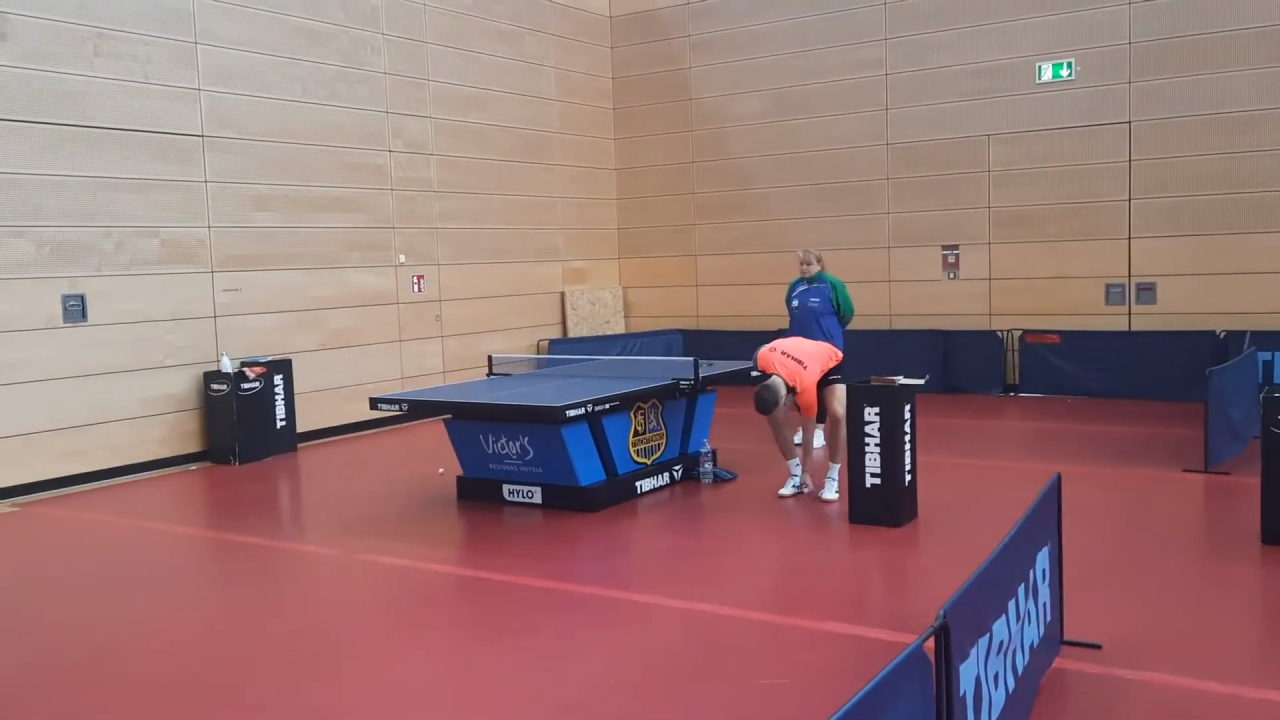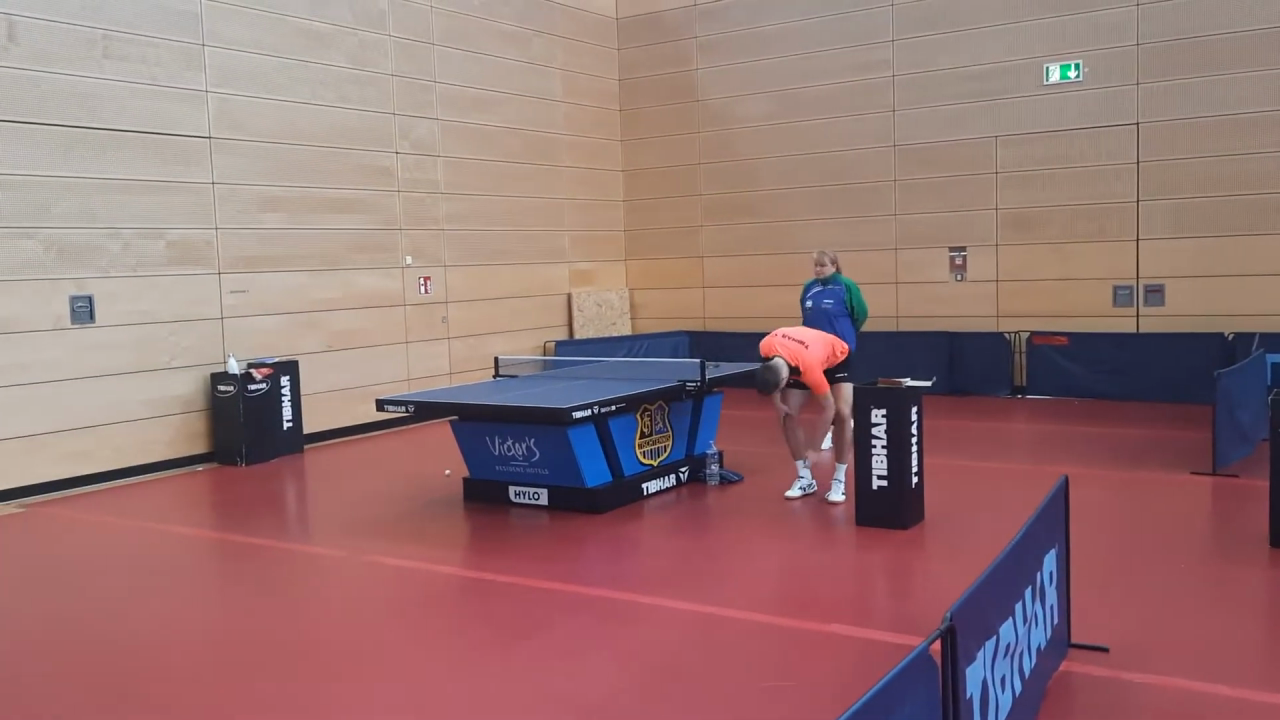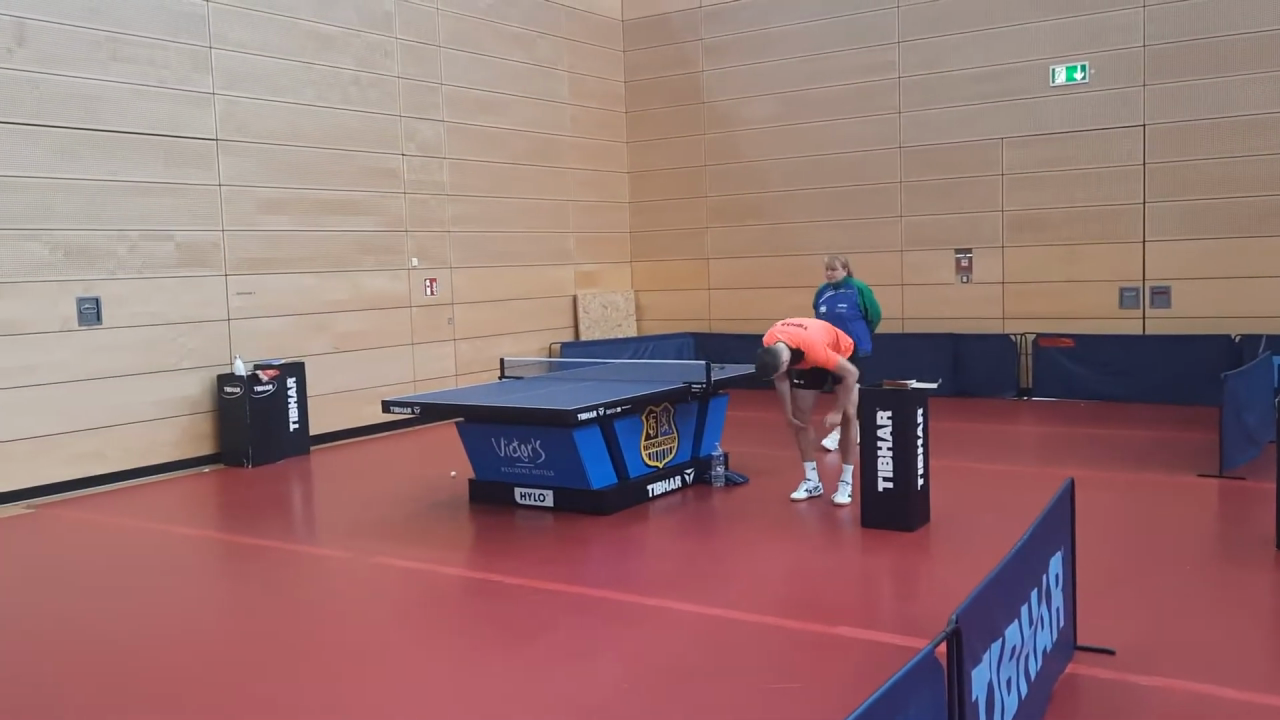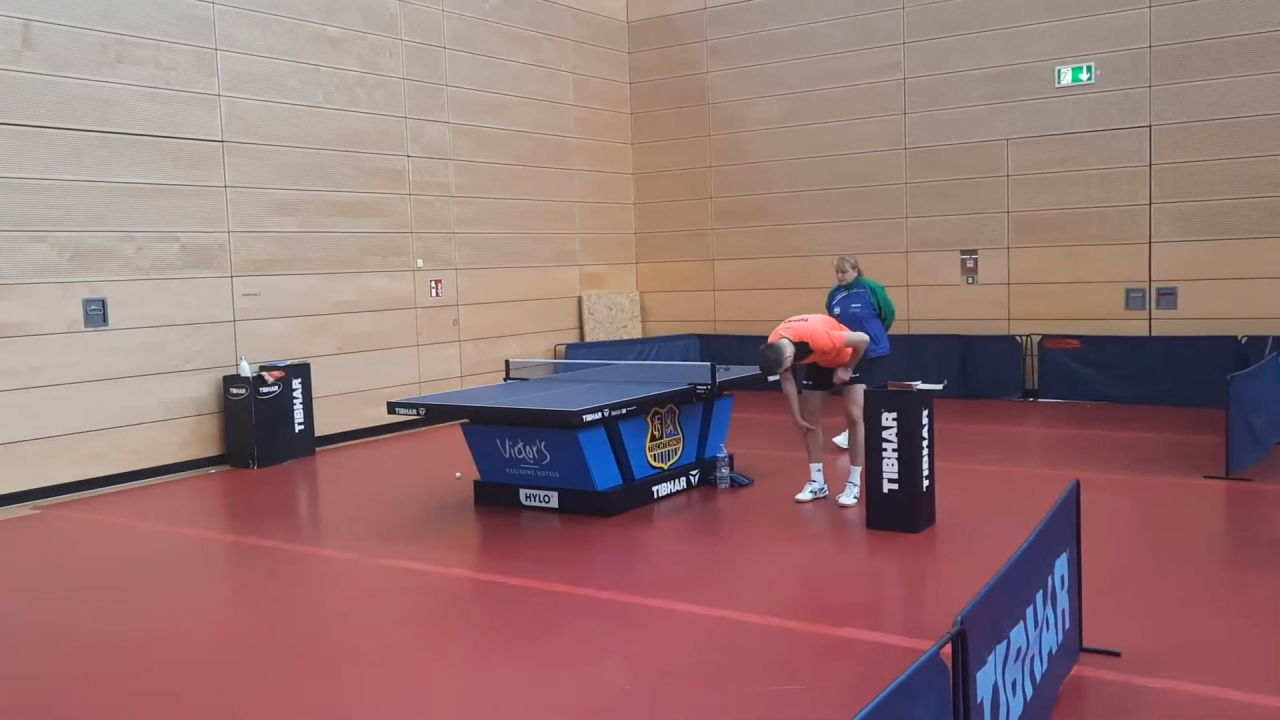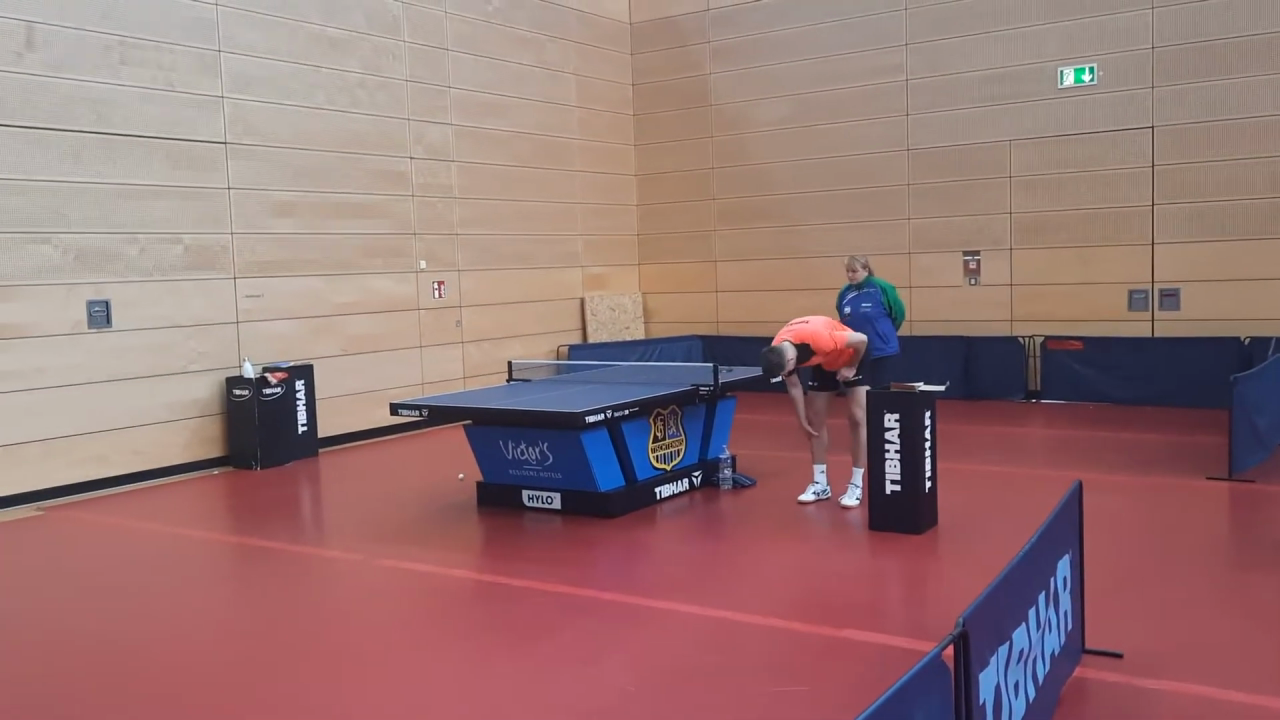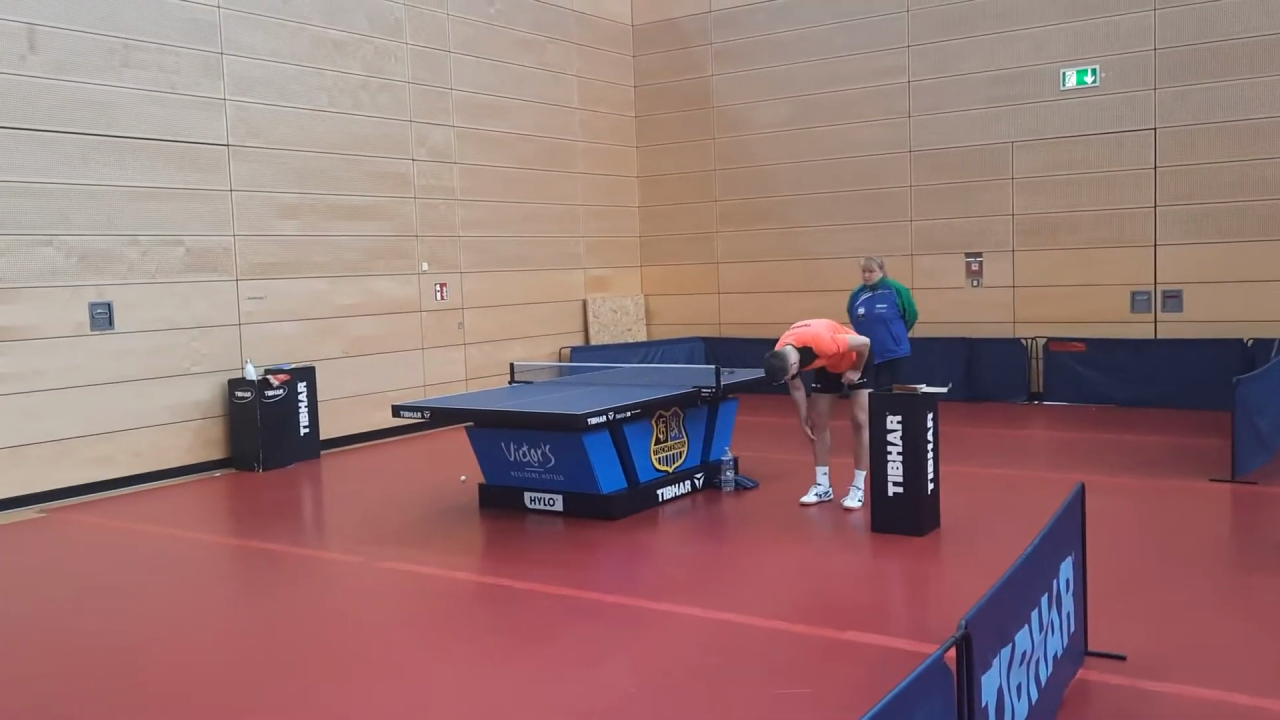
dt=0.2s
person 1, frame 1
left shoulder: (832, 284)
right shoulder: (794, 287)
left elbow: (847, 311)
left wrist: (829, 329)
right wrist: (803, 328)
left ankle: (819, 430)
person 1, frame 2
left shoulder: (844, 286)
right shoulder: (809, 291)
left elbow: (861, 314)
left wrist: (846, 330)
left knee: (838, 394)
left ankle: (834, 431)
right ankle: (847, 423)
person 1, frame 3
left shoulder: (859, 289)
right shoulder: (822, 293)
left elbow: (874, 315)
left wrist: (859, 335)
left hip: (853, 350)
left ankle: (839, 431)
right ankle: (854, 429)
person 1, frame 4
left shoulder: (871, 288)
right shoulder: (834, 294)
left elbow: (888, 313)
right elbow: (834, 321)
left wrist: (873, 334)
left hip: (871, 349)
left knee: (858, 393)
right knee: (859, 392)
left ankle: (853, 432)
person 1, frame 5
left shoulder: (881, 288)
right shoulder: (845, 294)
left elbow: (899, 313)
left wrist: (883, 333)
left hip: (881, 352)
right knee: (858, 405)
person 1, frame 6
left shoulder: (896, 290)
right shoulder: (857, 295)
left elbow: (911, 314)
right elbow: (855, 321)
left wrist: (895, 334)
right wrist: (867, 336)
left hip: (892, 353)
right hip: (867, 355)
person 2, frame 1
left shoulder: (805, 387)
right shoulder: (763, 358)
left elbow: (808, 432)
left wrist: (807, 472)
left hip: (830, 363)
right hip: (792, 365)
left knee: (837, 414)
right knee: (775, 418)
left ankle: (832, 479)
right ankle: (795, 475)
person 2, frame 2
left shoulder: (809, 368)
right shoulder: (766, 347)
left elbow: (829, 408)
left wrist: (814, 450)
right wrist: (778, 403)
left hip: (837, 359)
right knee: (788, 416)
left ankle: (839, 480)
right ankle: (804, 478)
person 2, frame 3
left shoulder: (812, 347)
right shoulder: (769, 342)
left elbow: (852, 373)
right elbow: (780, 378)
left wrist: (838, 411)
right wrist: (788, 414)
left hip: (842, 355)
right hip: (807, 362)
left knee: (848, 414)
right knee: (800, 416)
left ankle: (846, 482)
right ankle: (811, 480)
person 2, frame 4
left shoulder: (815, 337)
right shoulder: (774, 345)
left elbow: (863, 339)
right elbow: (786, 381)
left wrist: (848, 369)
right wrist: (796, 416)
left hip: (848, 355)
right hip: (818, 361)
left knee: (853, 415)
right knee: (809, 417)
left ankle: (854, 484)
right ankle: (817, 482)
person 2, frame 5
left shoulder: (815, 338)
right shoulder: (778, 350)
left elbow: (862, 339)
right elbow: (793, 386)
left wrist: (852, 367)
right wrist: (802, 420)
left hip: (850, 358)
right hip: (824, 363)
right knee: (814, 418)
left ankle: (856, 486)
right ankle: (820, 484)
person 2, frame 6
left shoulder: (818, 341)
right shoulder: (781, 355)
left elbow: (864, 342)
right elbow: (796, 389)
left wrist: (856, 370)
right wrist: (804, 422)
left hip: (855, 359)
right hip: (827, 365)
right knee: (817, 420)
left ankle: (858, 488)
right ankle: (822, 486)
